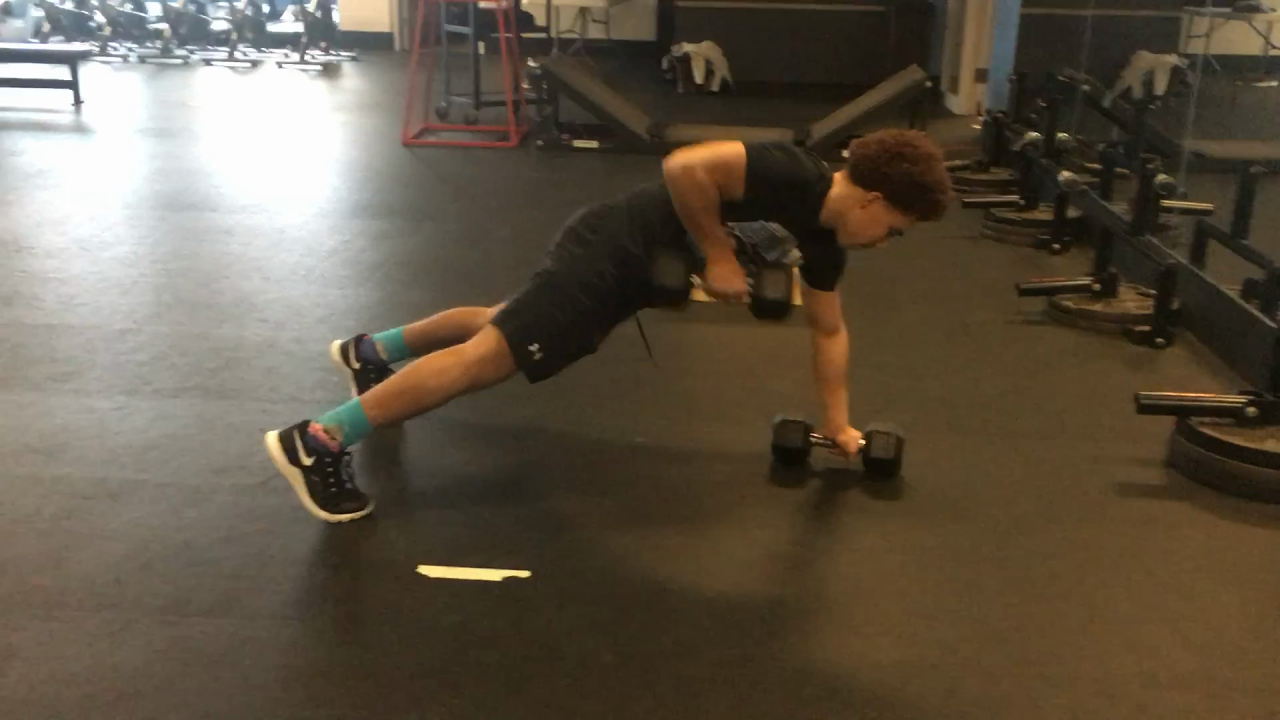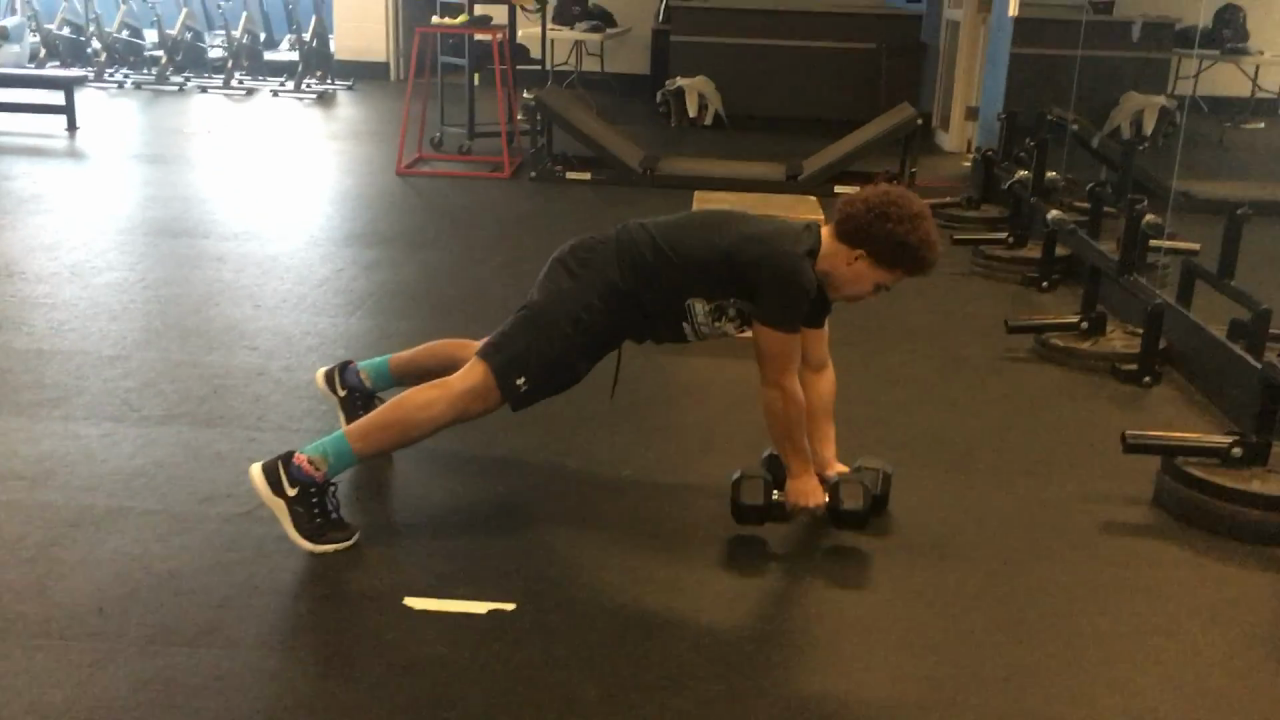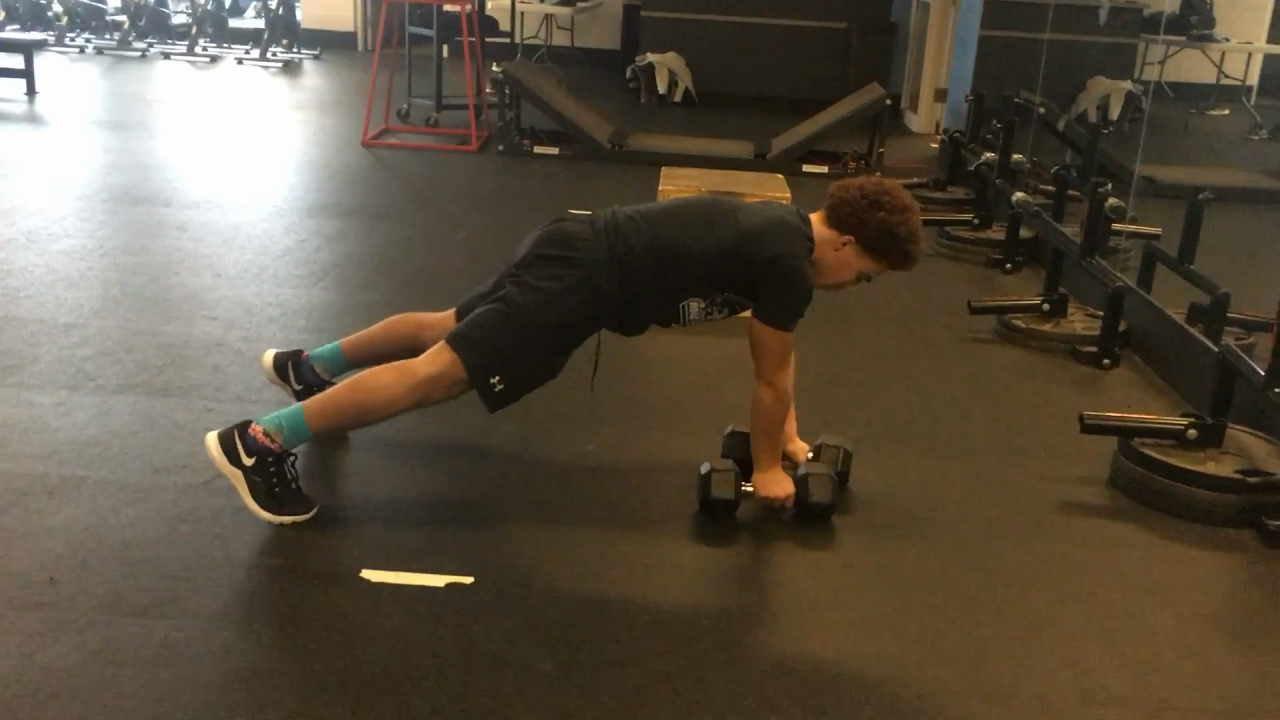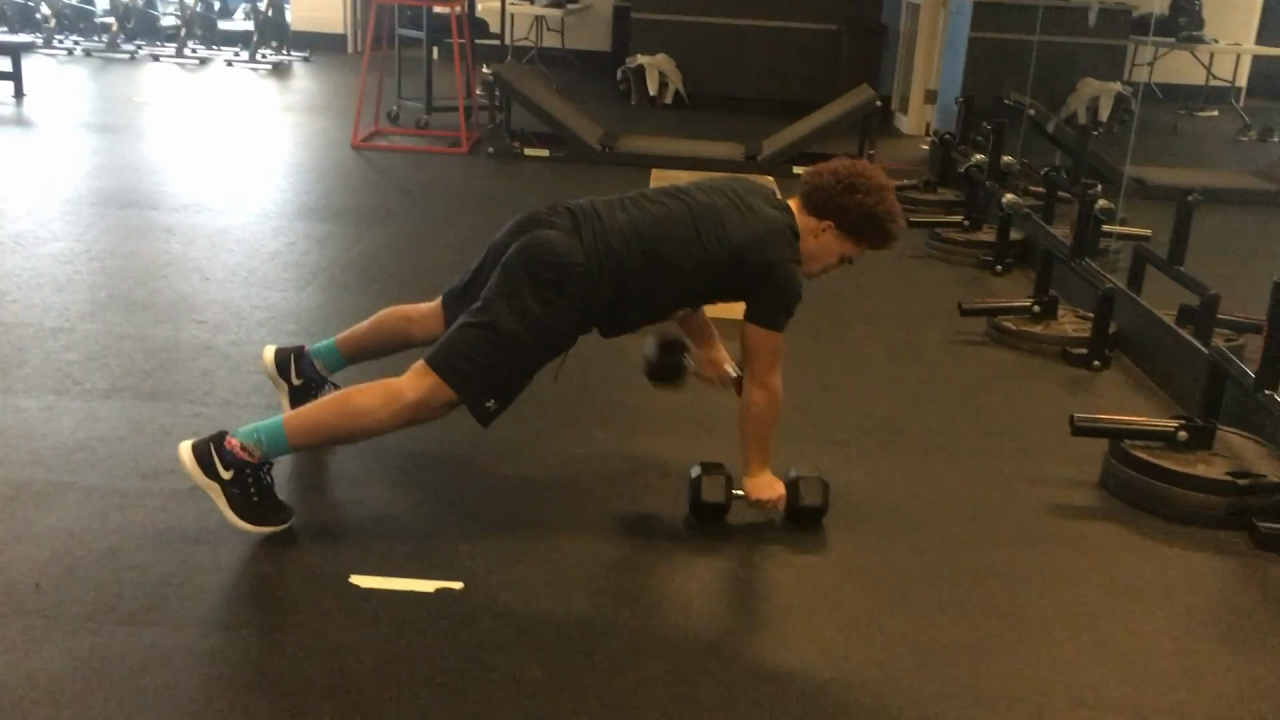
dt=0.5s
person 1, frame 1
left shoulder: (823, 237)
right shoulder: (792, 174)
left elbow: (828, 329)
right elbow: (683, 166)
left wrist: (838, 425)
right wrist: (717, 256)
left hip: (633, 270)
right hip: (611, 252)
left knee: (501, 323)
right knee: (490, 355)
left ankle: (372, 350)
right ankle: (317, 441)
person 1, frame 2
left shoulder: (811, 268)
right shoulder: (785, 269)
left elbow: (817, 369)
right elbow: (779, 386)
left wrist: (828, 457)
right wrist: (799, 475)
left hip: (606, 286)
right hip: (598, 285)
left knee: (489, 354)
right knee: (475, 387)
left ankle: (356, 377)
right ankle: (300, 471)
person 1, frame 3
left shoulder: (783, 231)
right shoulder: (790, 265)
left elbow: (773, 362)
right elbow: (771, 379)
left wrist: (790, 435)
right wrist: (767, 467)
left hip: (573, 248)
right hip: (580, 282)
left knee: (445, 327)
right knee: (438, 373)
left ankle: (305, 365)
right ankle: (259, 442)
person 1, frame 4
left shoulder: (751, 195)
right shoulder: (779, 267)
right elbow: (765, 383)
left wrist: (703, 349)
right wrist: (756, 473)
left hip: (545, 232)
right hip: (562, 283)
left knee: (435, 321)
right knee: (422, 394)
left ankle: (303, 363)
right ankle: (235, 453)
